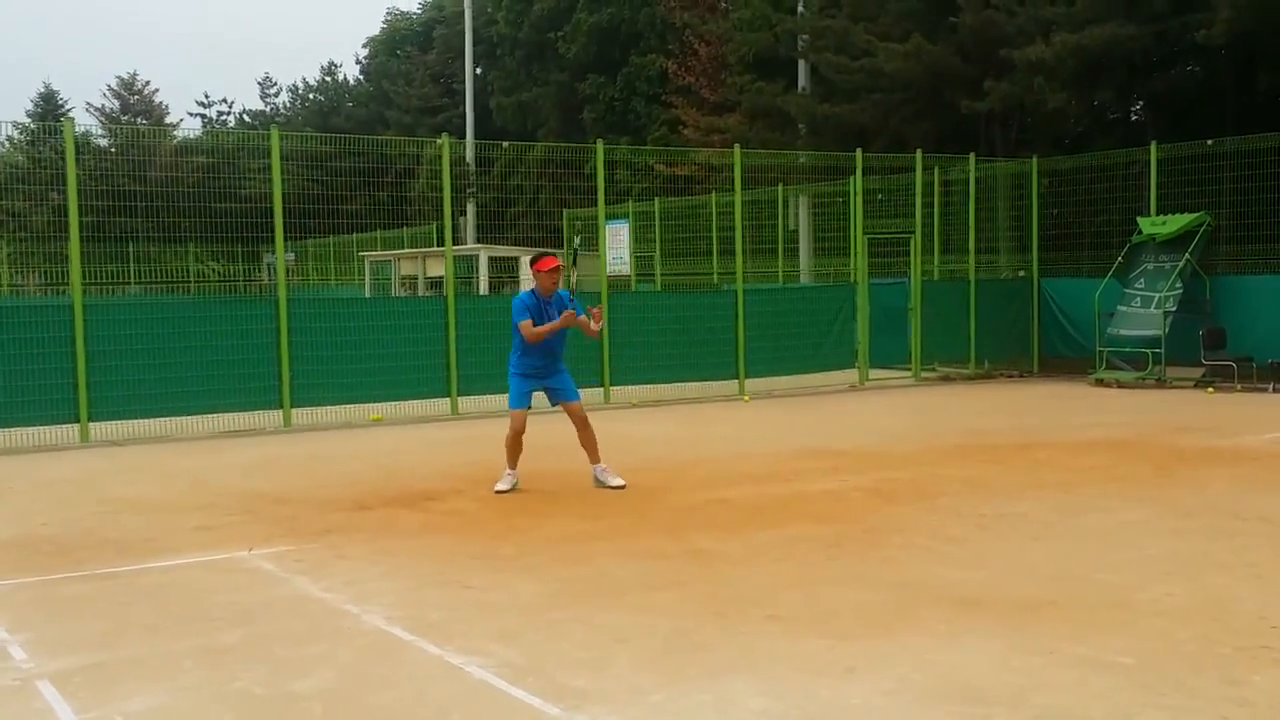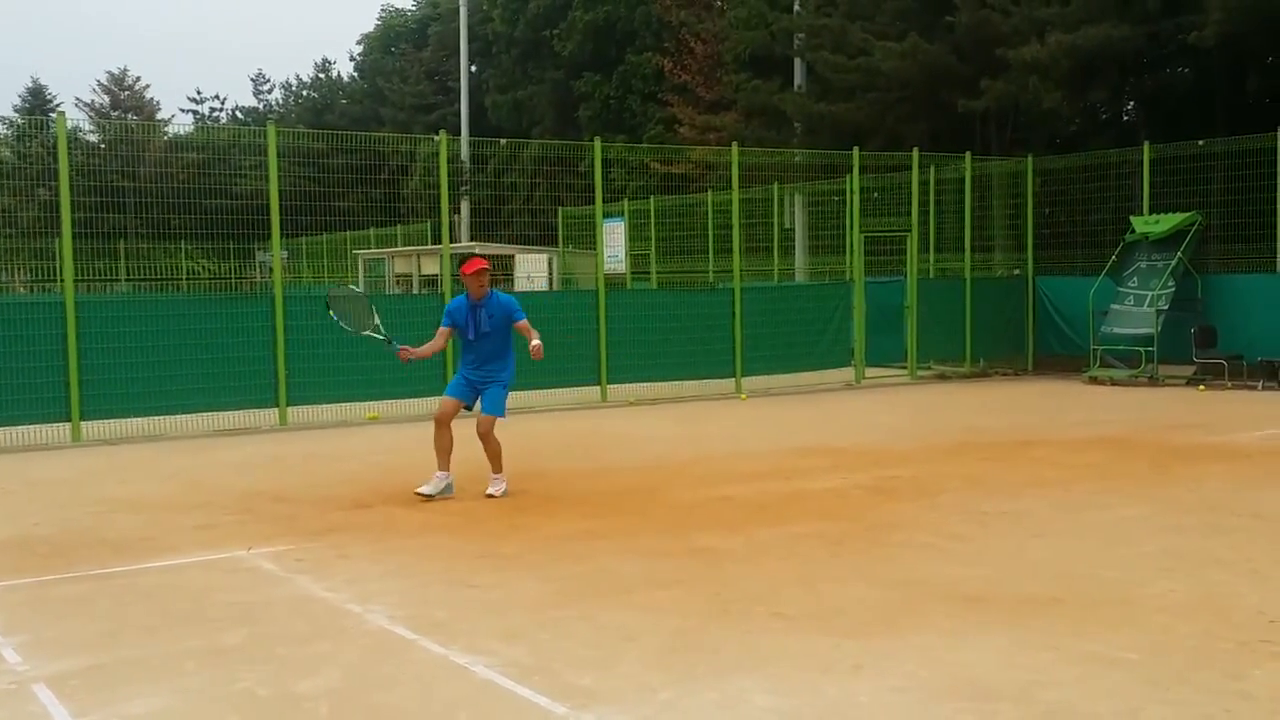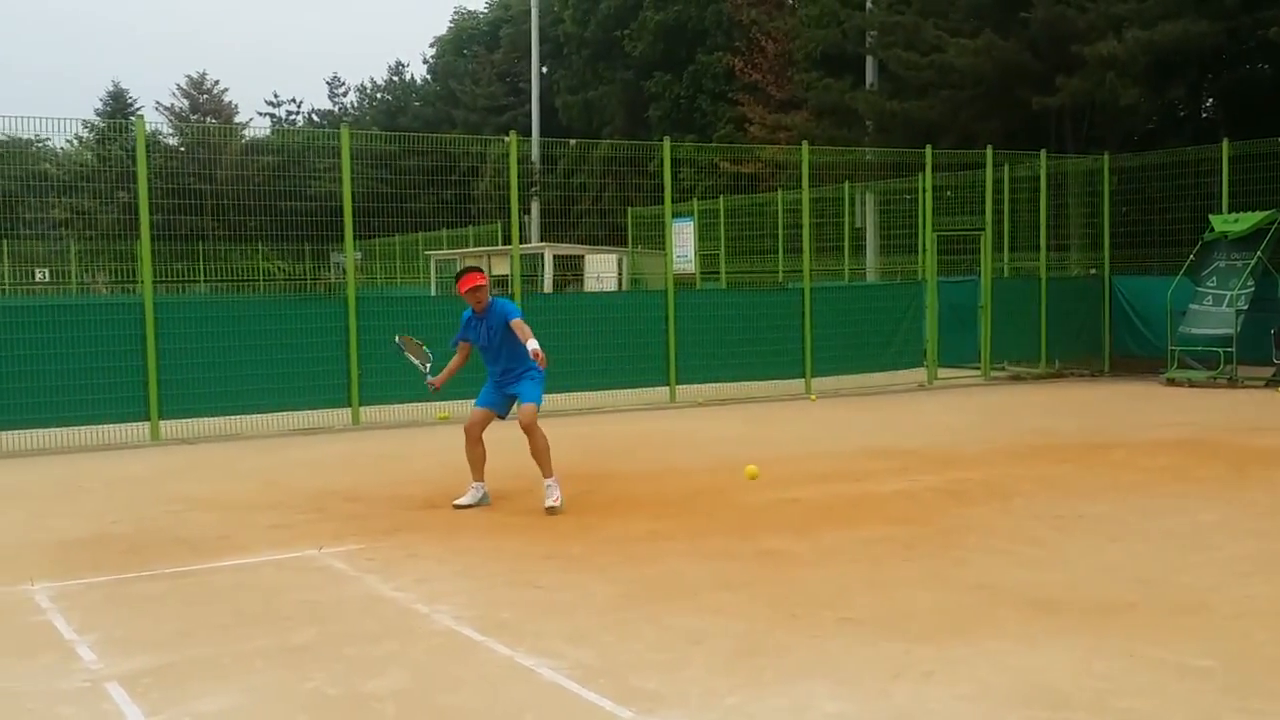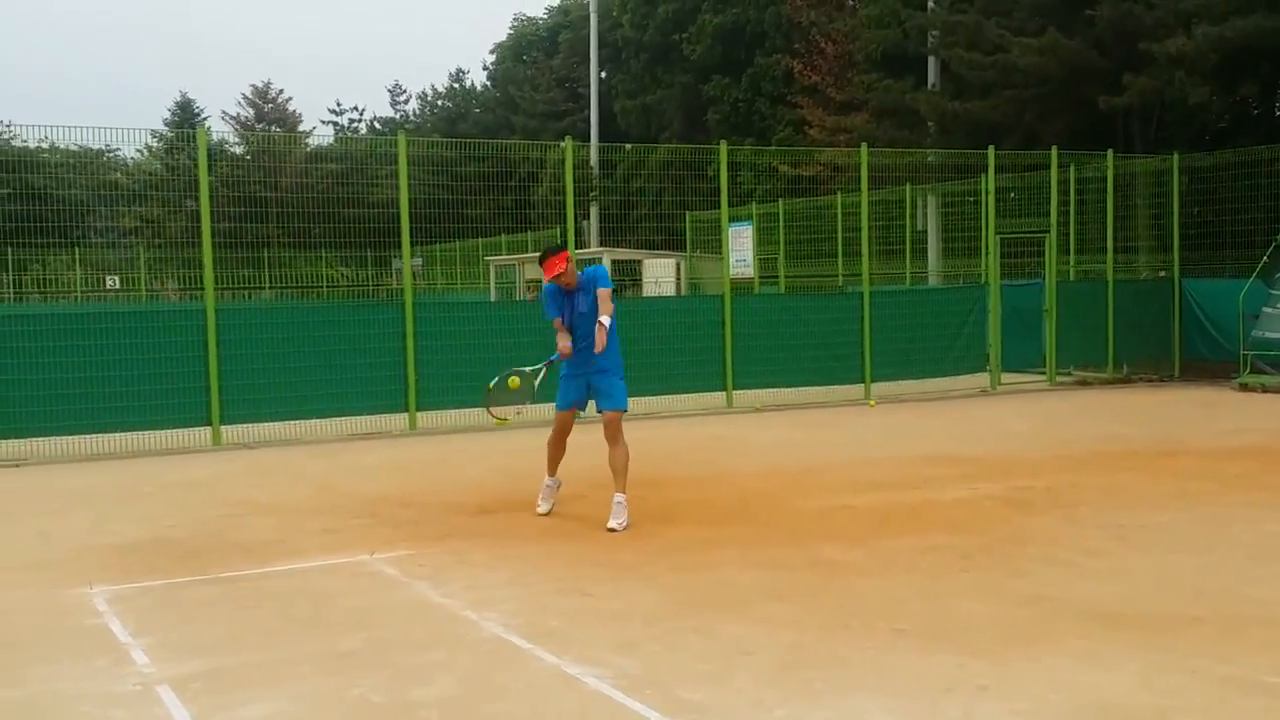
dt=0.5s
person 1, frame 1
left shoulder: (566, 299)
right shoulder: (521, 301)
left elbow: (589, 330)
right elbow: (529, 335)
left wrist: (595, 322)
right wrist: (560, 323)
left hip: (555, 370)
right hip: (523, 372)
left knee: (580, 417)
right knee: (517, 427)
left ankle: (600, 470)
right ankle: (511, 474)
person 1, frame 2
left shoulder: (507, 303)
right shoulder: (454, 307)
left elbow: (527, 330)
right elbow: (438, 343)
left wrist: (534, 342)
right wrist: (415, 353)
left hip: (498, 376)
right hip: (467, 373)
left knee: (484, 430)
right knee: (442, 417)
left ankle: (498, 478)
right ankle: (442, 479)
person 1, frame 3
left shoulder: (505, 307)
right shoulder: (467, 318)
left elbow: (521, 328)
right elbow: (462, 354)
left wrist: (532, 345)
right wrist: (439, 379)
left hip: (527, 375)
right hip: (497, 381)
left knee: (527, 422)
right knee: (471, 428)
left ankle: (550, 484)
right ankle: (478, 489)
person 1, frame 4
left shoulder: (597, 272)
right shoulder: (551, 293)
left elbow: (605, 301)
right elbow: (561, 330)
left wrist: (603, 324)
right wrist: (563, 344)
left hip: (607, 365)
right hip: (574, 368)
left knee: (613, 429)
right knee: (560, 428)
left ankle: (620, 503)
right ankle: (551, 482)
